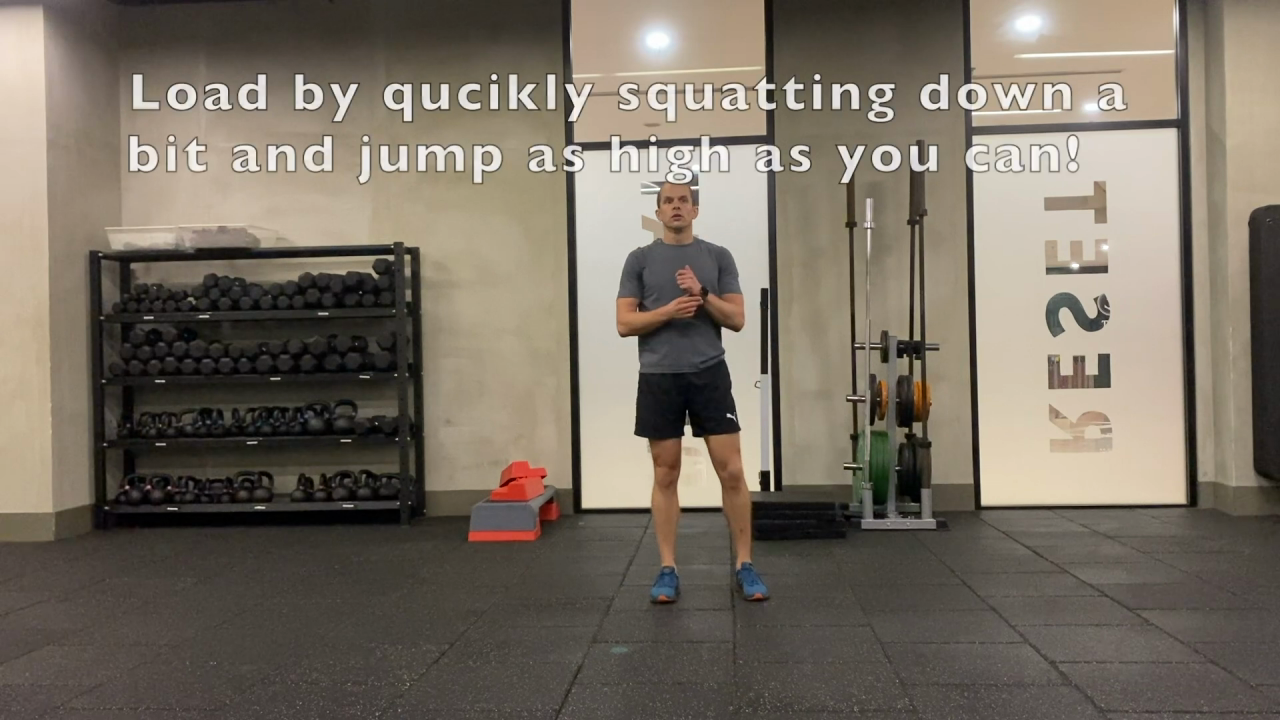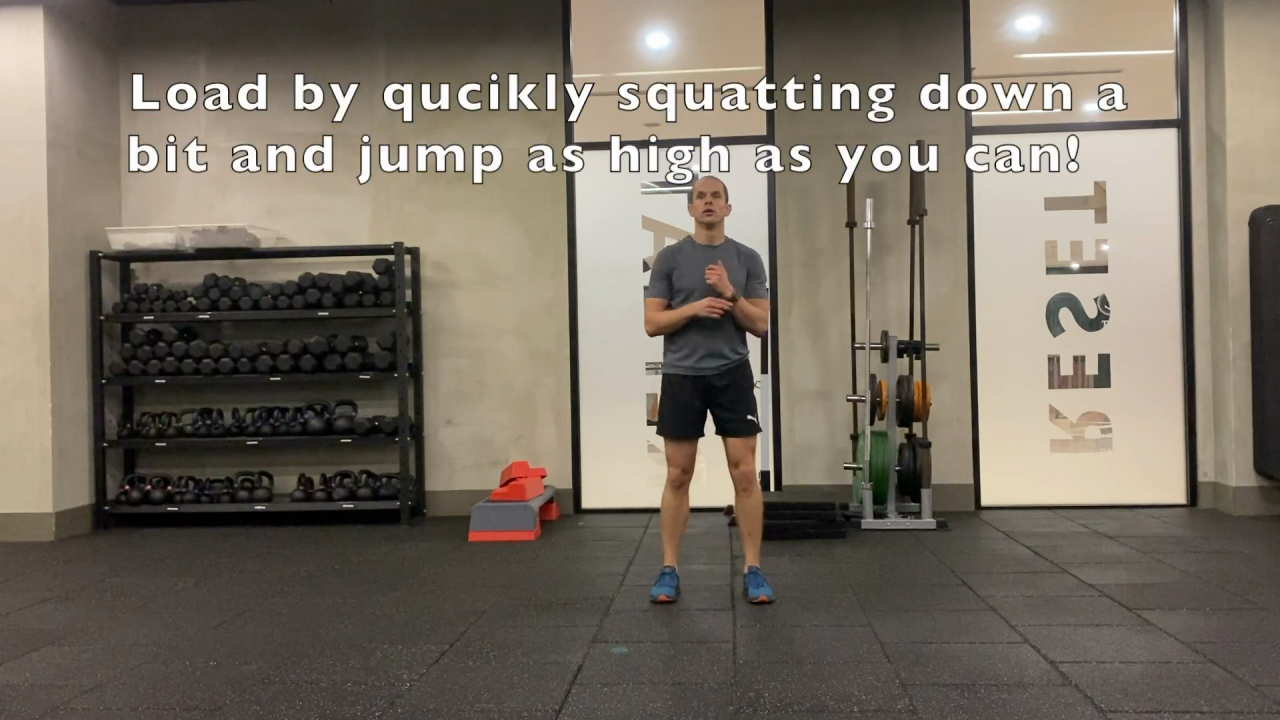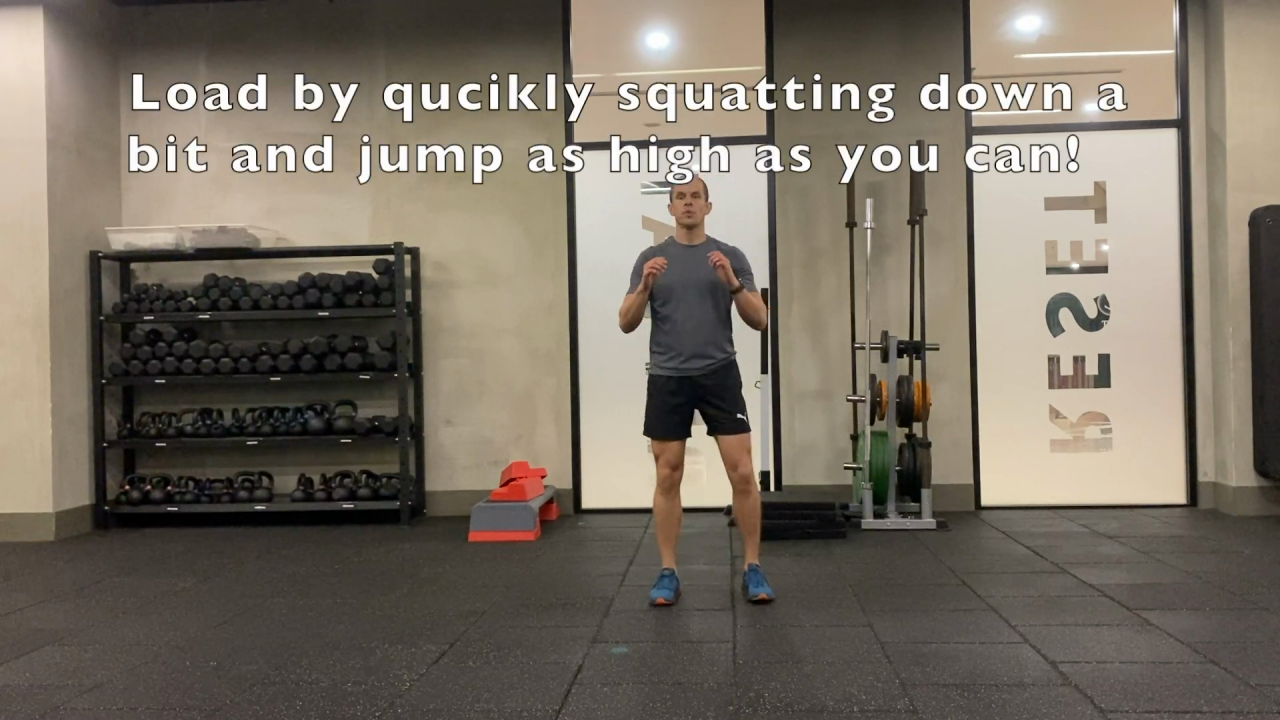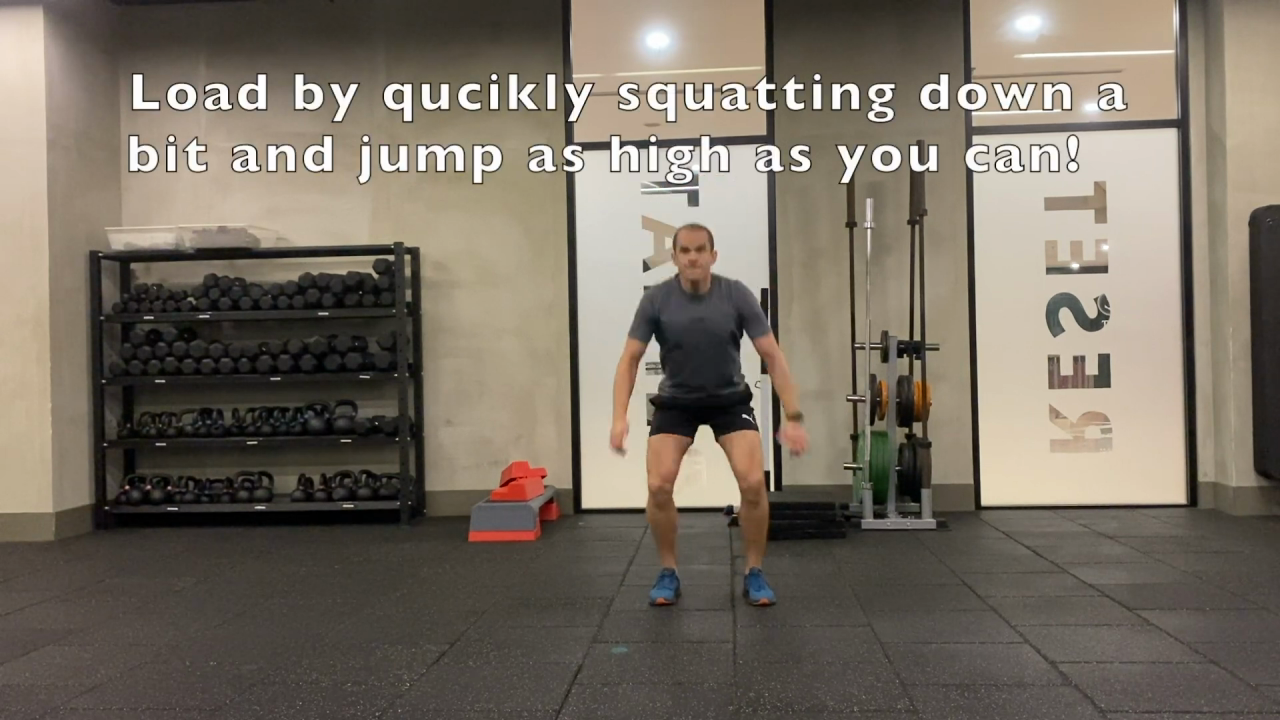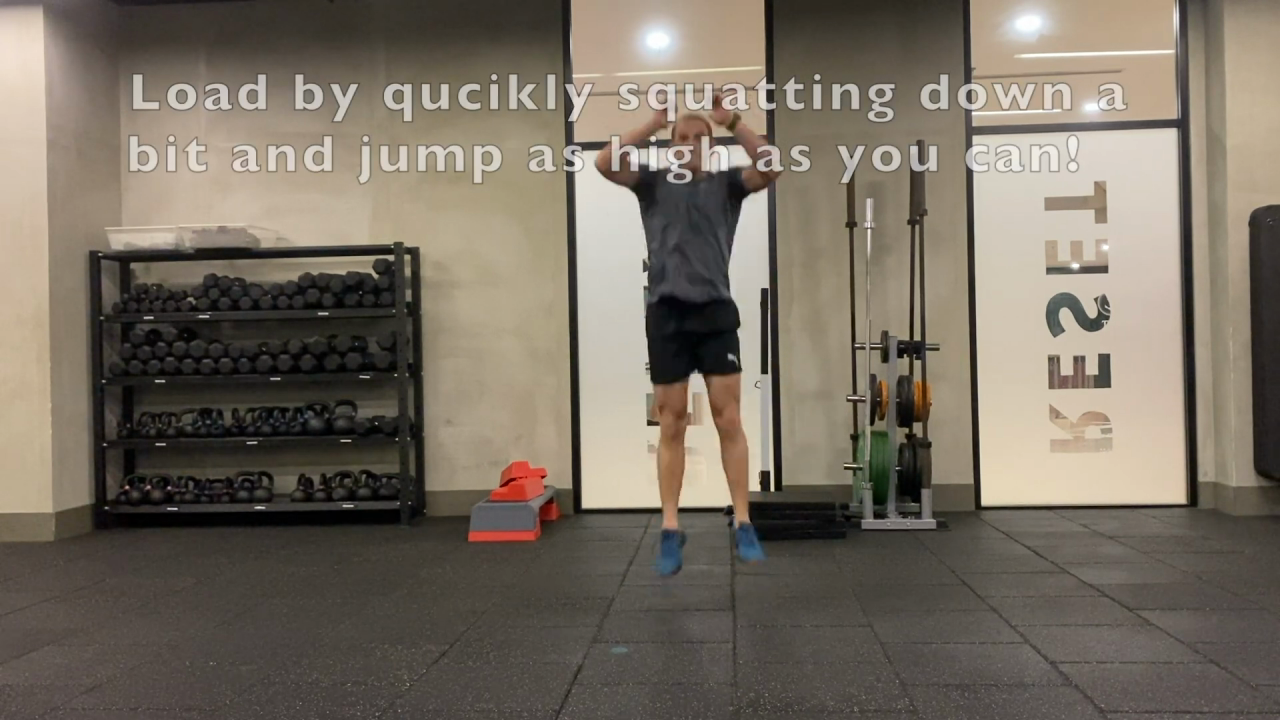
dt=0.7s
person 1, frame 1
left shoulder: (718, 257)
right shoulder: (640, 259)
left elbow: (737, 318)
right elbow: (624, 323)
left wrist: (701, 294)
right wrist: (668, 310)
left hip: (709, 374)
right hip: (659, 378)
left knee: (731, 472)
right knee: (665, 476)
left ankle: (744, 564)
right ankle: (668, 569)
person 1, frame 2
left shoulder: (748, 258)
right shoulder: (669, 258)
left elbow: (761, 324)
right elbow: (652, 323)
left wrist: (730, 293)
right wrist: (692, 308)
left hip: (733, 376)
right hip: (682, 377)
left knee: (745, 474)
right knee: (678, 477)
left ankle: (752, 569)
right ankle: (669, 569)
person 1, frame 3
left shoulder: (731, 256)
right shoulder: (651, 258)
left elbow: (760, 320)
right elbow: (626, 323)
left wrist: (733, 282)
right wrist: (644, 286)
left hip: (719, 374)
right hip: (667, 378)
left knee: (743, 474)
right knee: (667, 478)
left ankle: (752, 567)
right ankle: (668, 572)
person 1, frame 4
left shoulder: (736, 295)
right shoulder: (656, 298)
left elbow: (773, 355)
right elbow: (629, 360)
left wrist: (792, 416)
right wrist: (620, 415)
left hip: (729, 400)
right hip: (675, 404)
left knee: (754, 484)
right knee: (658, 487)
left ankle: (754, 572)
right ankle: (668, 574)
person 1, frame 5
left shoulder: (728, 183)
right shoulder: (651, 182)
left elbow: (770, 170)
right elbow: (605, 165)
left wrist: (733, 122)
right wrist: (652, 125)
left hip: (716, 313)
right hip: (666, 313)
left knee: (728, 421)
right knee: (671, 425)
left ankle: (743, 523)
right ankle: (670, 529)
